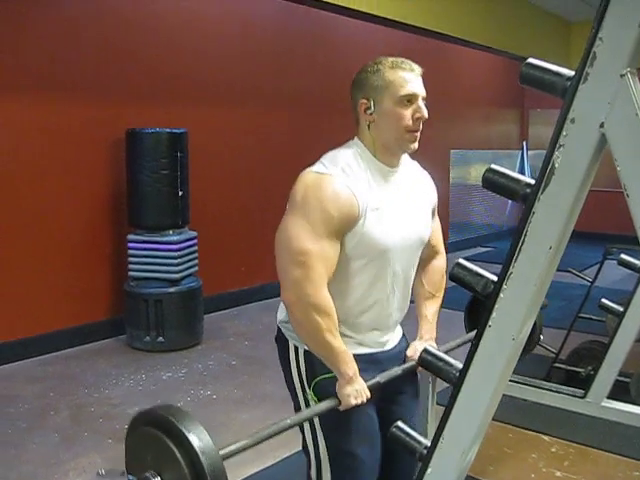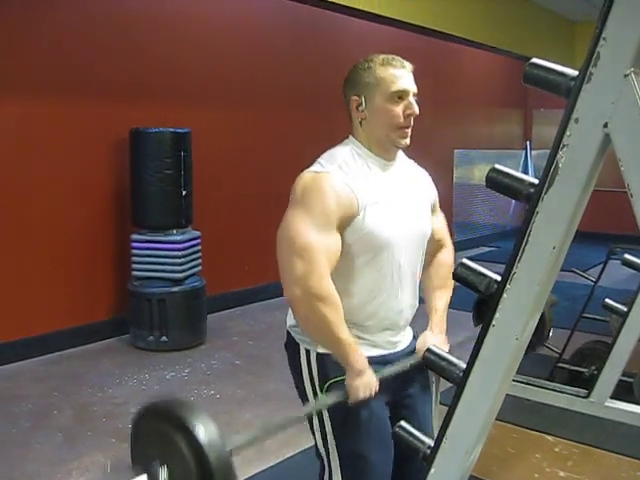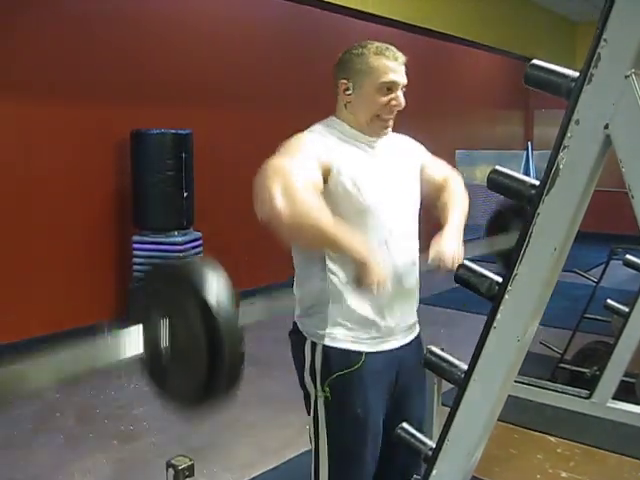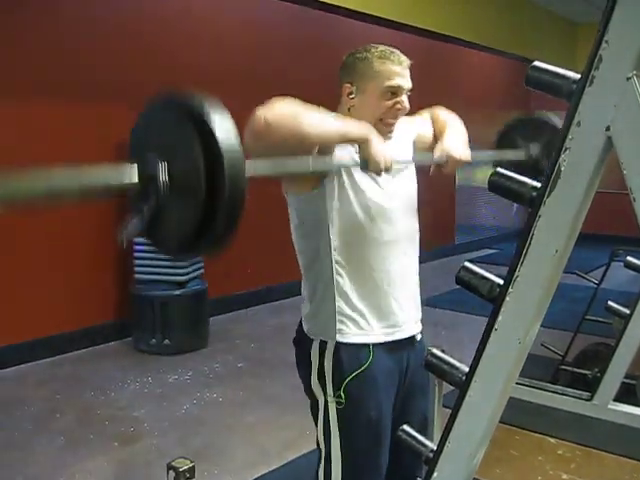
dt=0.2s
person 1, frame 1
left shoulder: (420, 181)
right shoulder: (329, 186)
left elbow: (433, 257)
right elbow: (302, 292)
left wrist: (426, 333)
right wrist: (345, 372)
left hip: (390, 347)
right hip: (323, 352)
person 1, frame 2
left shoulder: (418, 178)
right shoulder: (328, 184)
left elbow: (440, 249)
right elbow: (304, 285)
left wrist: (437, 325)
right wrist: (354, 364)
left hip: (401, 350)
right hip: (332, 357)
person 1, frame 3
left shoulder: (405, 149)
right shoulder: (313, 150)
left elbow: (450, 182)
right elbow: (278, 203)
left wrist: (451, 229)
right wrist: (360, 253)
left hip: (406, 341)
right hip: (341, 349)
person 1, frame 4
left shoulder: (403, 135)
right shoulder: (319, 144)
left elbow: (440, 118)
right elbow: (266, 126)
left wrist: (455, 138)
right wrist: (361, 136)
left hip: (407, 338)
right hip: (346, 348)
